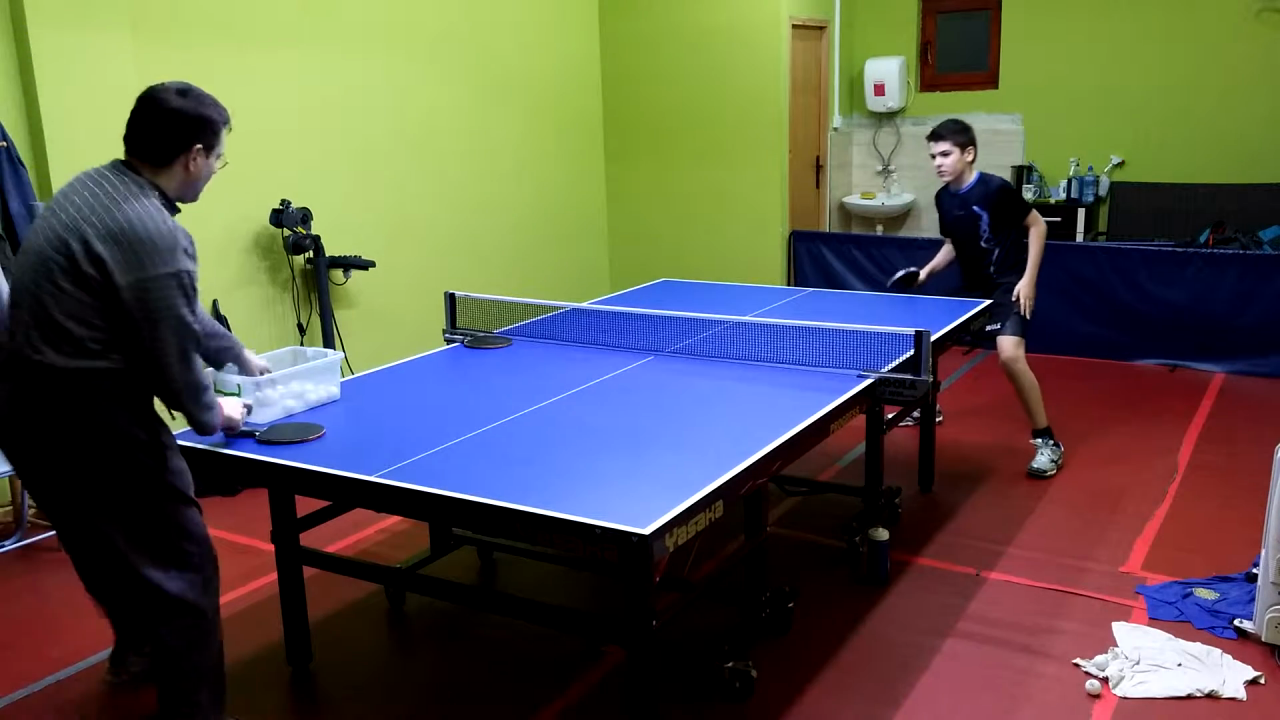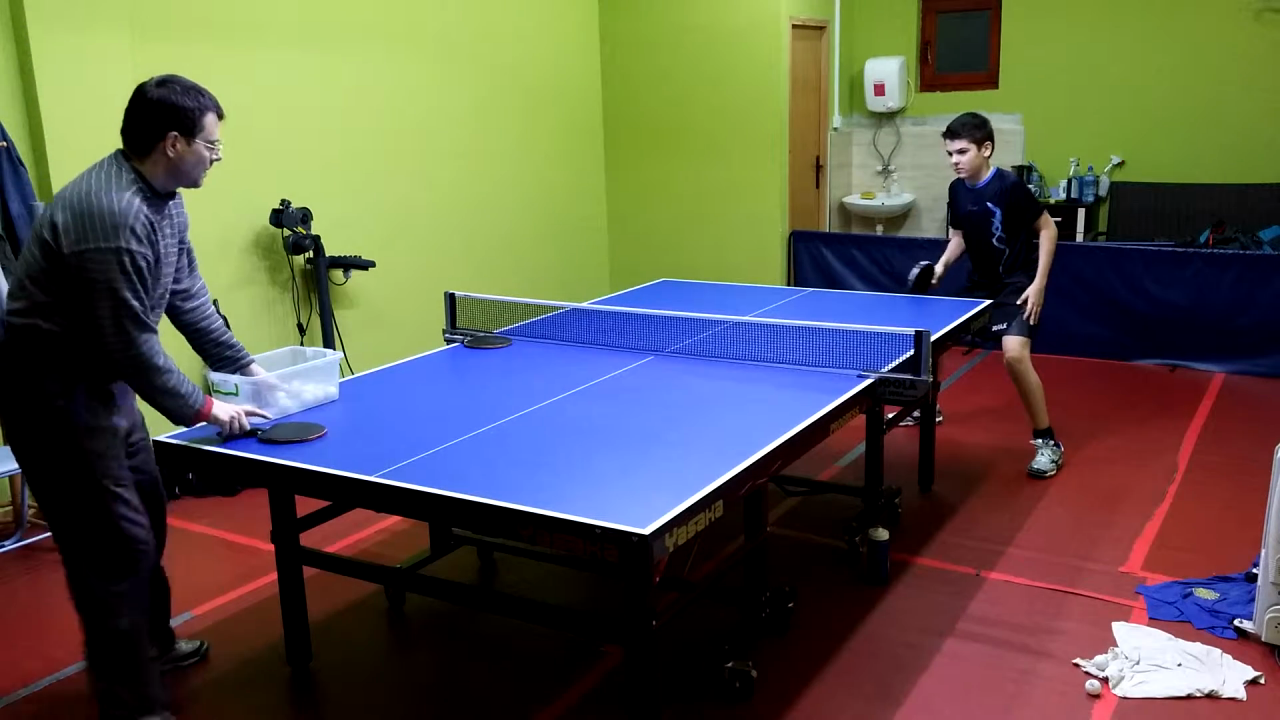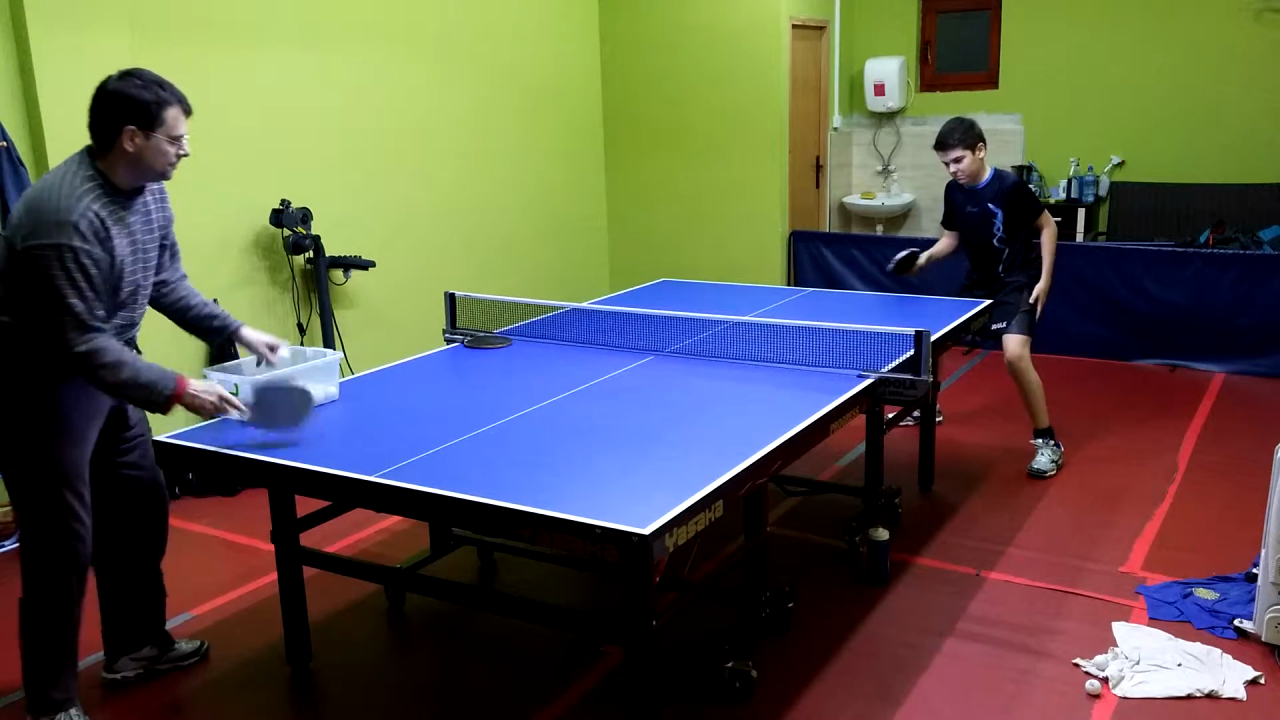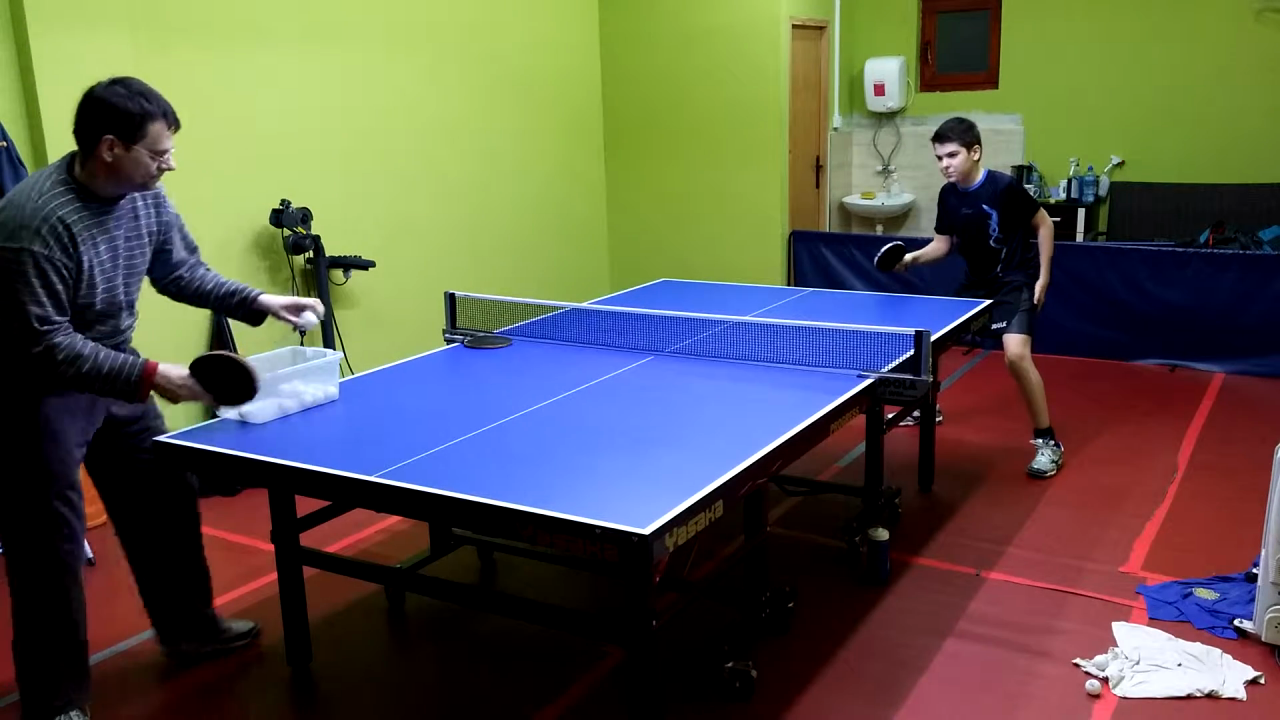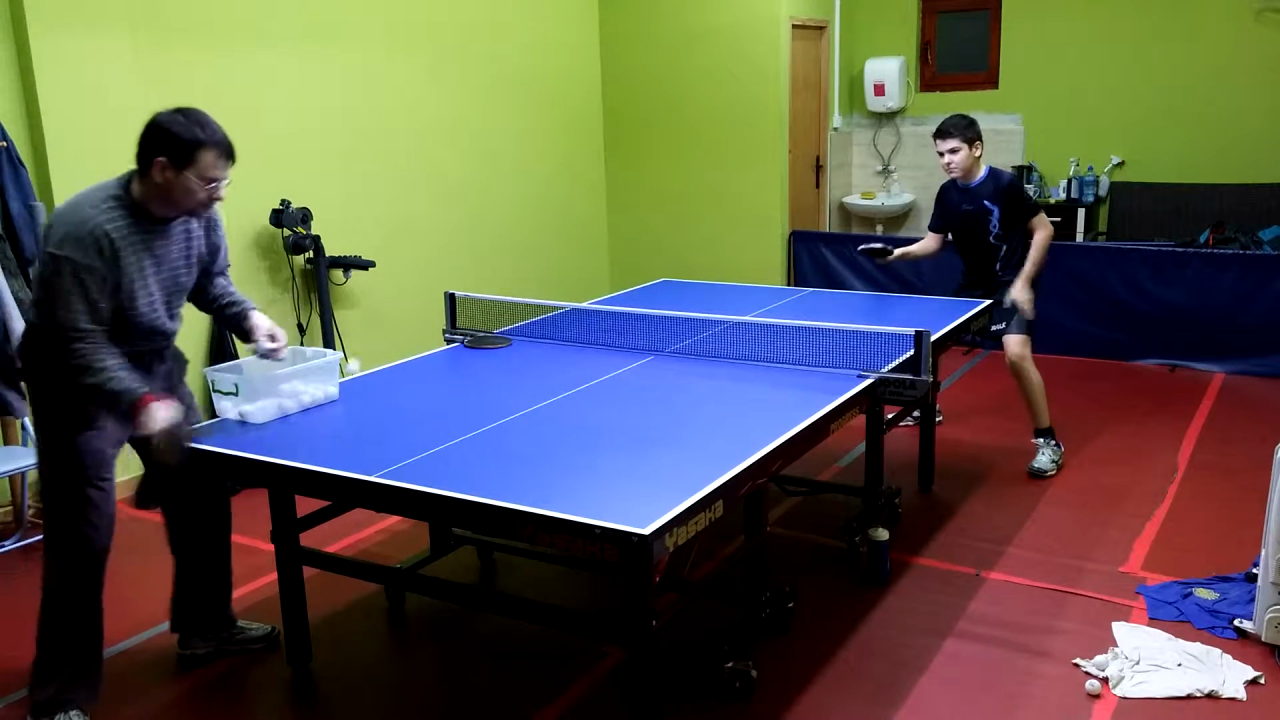
dt=0.3s
person 1, frame 1
left shoulder: (88, 188)
right shoulder: (154, 237)
right elbow: (172, 363)
left wrist: (233, 351)
right wrist: (214, 416)
right hip: (91, 417)
left knee: (116, 548)
right knee: (178, 573)
left ankle: (136, 651)
person 1, frame 2
left shoulder: (163, 200)
right shoulder: (112, 215)
left elbow: (185, 294)
right elbow: (132, 345)
left wrist: (243, 365)
right wrist: (201, 408)
left hip: (103, 377)
right hip: (54, 389)
left knee: (142, 512)
right knee: (113, 545)
left ankle: (140, 646)
person 1, frame 3
left shoulder: (147, 193)
right shoulder: (67, 215)
left elbow: (166, 284)
right elbow: (80, 344)
left wrist: (235, 332)
right wrist: (177, 390)
left hip: (104, 374)
left knee: (141, 508)
right knee: (63, 544)
left ankle: (136, 643)
person 1, frame 4
left shoulder: (145, 198)
left elbow: (179, 271)
left wrist: (257, 303)
right wrist: (147, 376)
left hip: (114, 370)
left knee: (166, 501)
left ankle: (188, 627)
person 1, frame 5
left shoulder: (199, 216)
right shoulder: (86, 229)
left elbow: (209, 281)
right elbow: (78, 344)
left wrist: (248, 318)
right wrist: (142, 406)
left hip: (155, 368)
right hip: (79, 385)
left knee: (203, 493)
right knee: (82, 540)
left ankle: (204, 625)
person 2, frame 1
left shoulder: (996, 189)
right shoulder: (943, 198)
left elbow: (1037, 225)
left wrist: (1029, 279)
right wrist: (926, 271)
left hip: (1007, 284)
right hip: (970, 286)
left knee: (1010, 356)
left ankle: (1047, 442)
person 2, frame 2
left shoulder: (1010, 187)
right shoulder: (957, 190)
left elbow: (1047, 229)
left wrist: (1039, 283)
right wrist: (942, 264)
left hip: (1016, 284)
right hip: (978, 283)
left knee: (1015, 356)
left ankle: (1047, 442)
person 2, frame 3
left shoulder: (1010, 186)
right shoulder: (953, 191)
left elbow: (1047, 226)
right elbow: (951, 237)
left wrist: (1045, 279)
right wrist: (927, 256)
left hip: (1015, 283)
right hip: (976, 283)
left knee: (1015, 355)
left ankle: (1047, 442)
person 2, frame 4
left shoulder: (1005, 187)
right shoulder: (948, 195)
left elbow: (1044, 225)
right elbow: (943, 243)
left wrist: (1043, 277)
right wrist: (913, 257)
left hip: (1015, 282)
right hip: (976, 283)
left knee: (1016, 354)
left ankle: (1048, 441)
person 2, frame 5
left shoulder: (1004, 184)
right shoulder: (947, 192)
left elbow: (1043, 230)
right elbow: (933, 241)
left wrist: (1024, 281)
right wrist: (900, 253)
left hip: (1010, 283)
right hip: (973, 283)
left knee: (1017, 355)
left ankle: (1048, 441)
